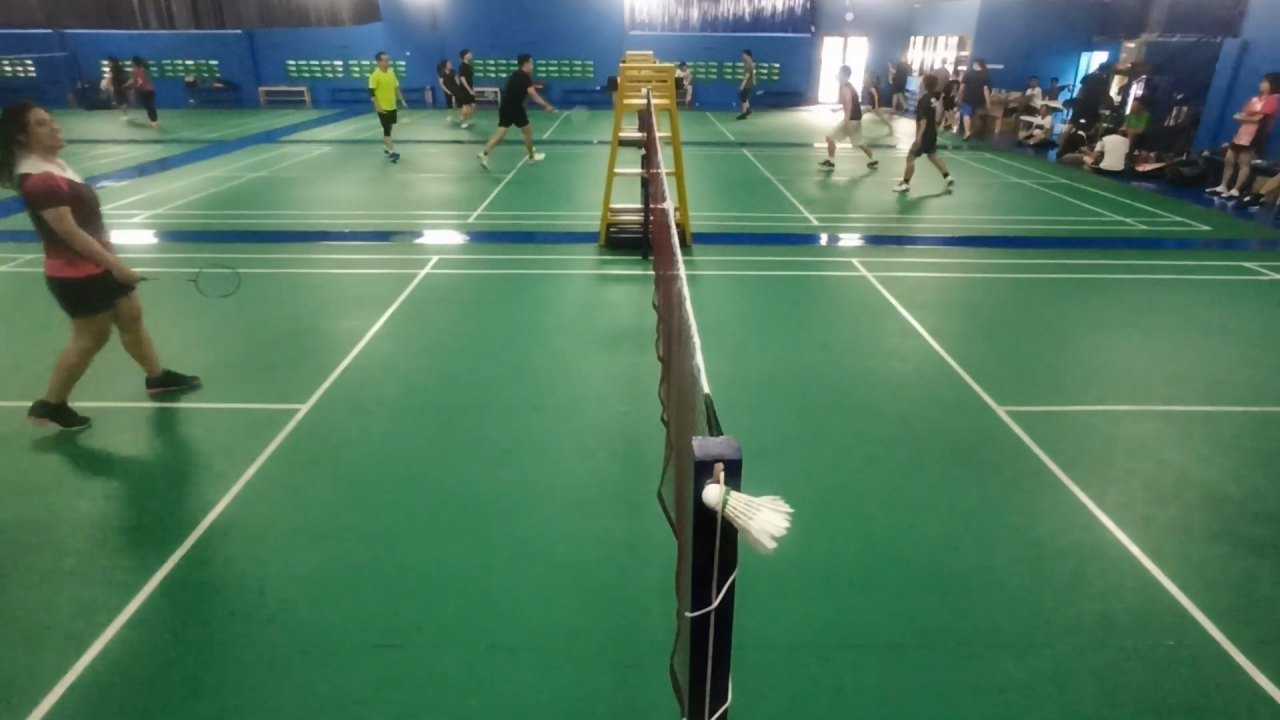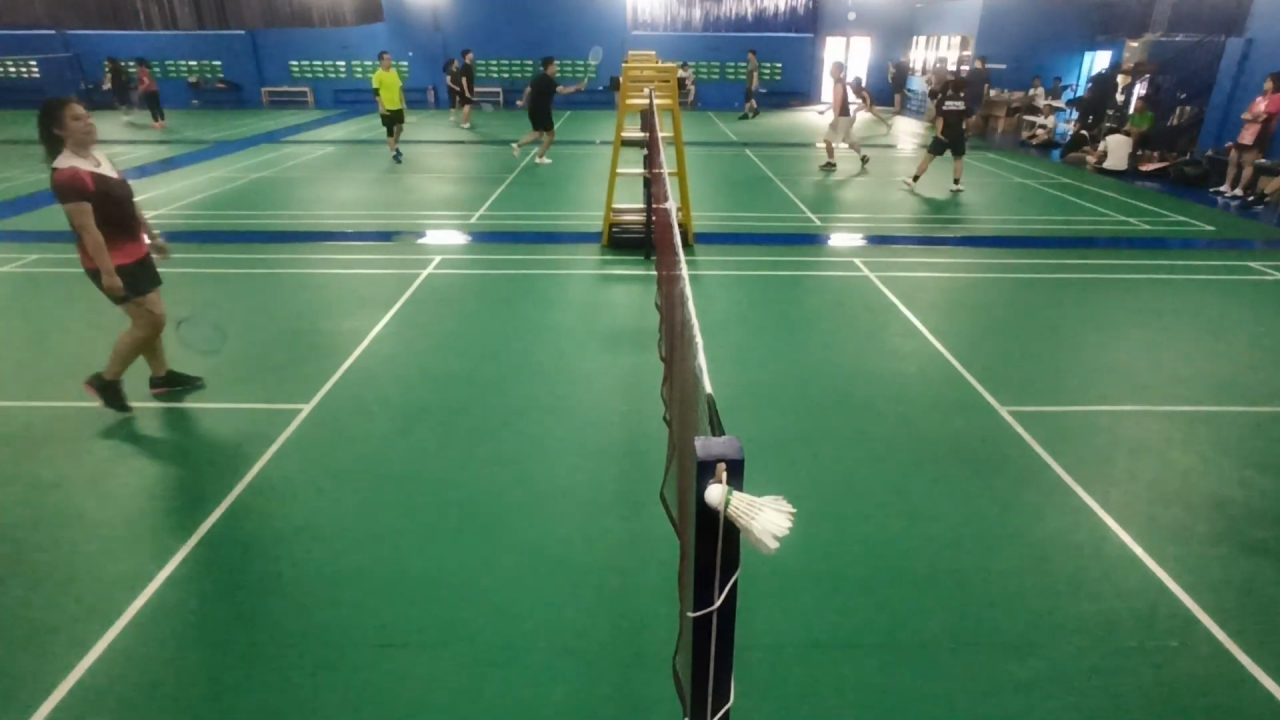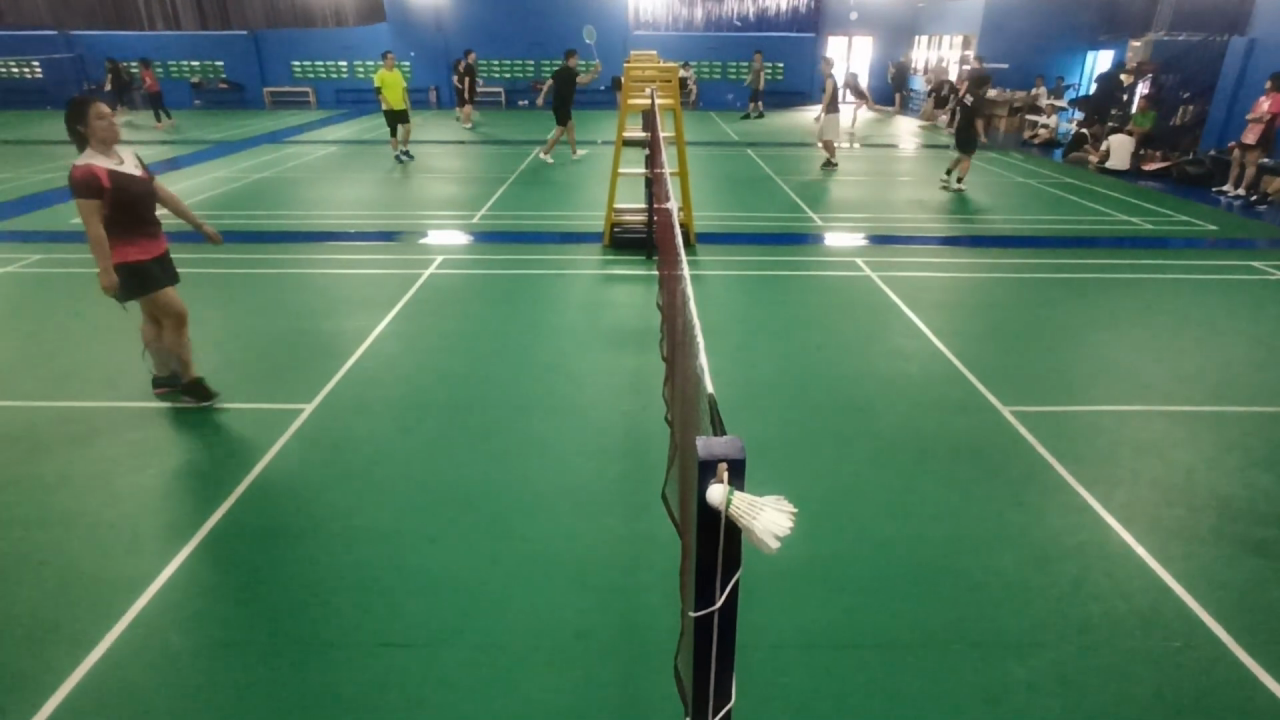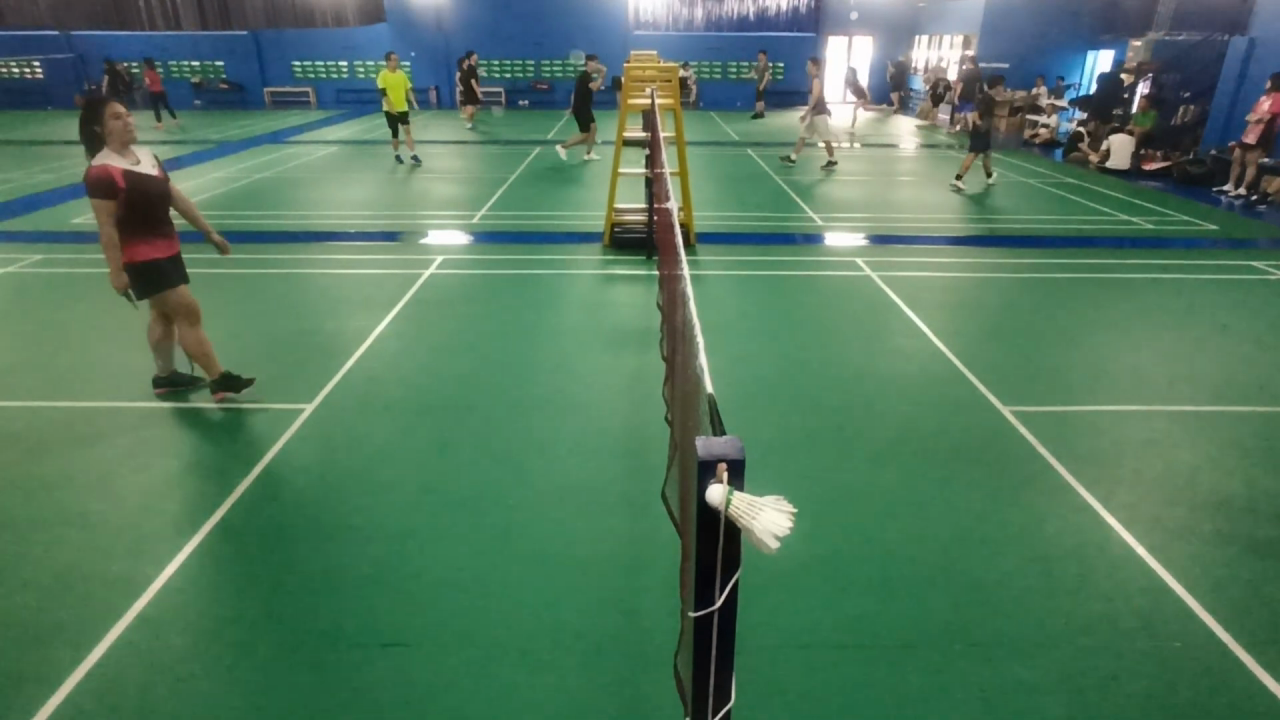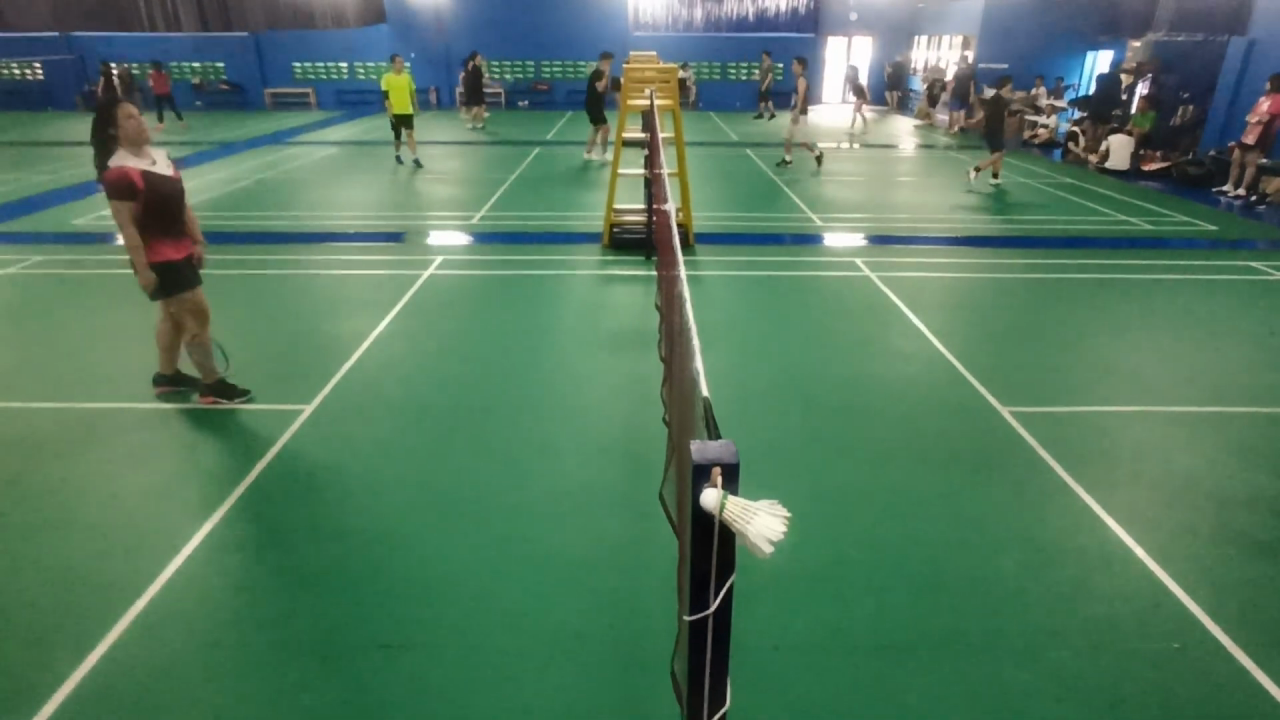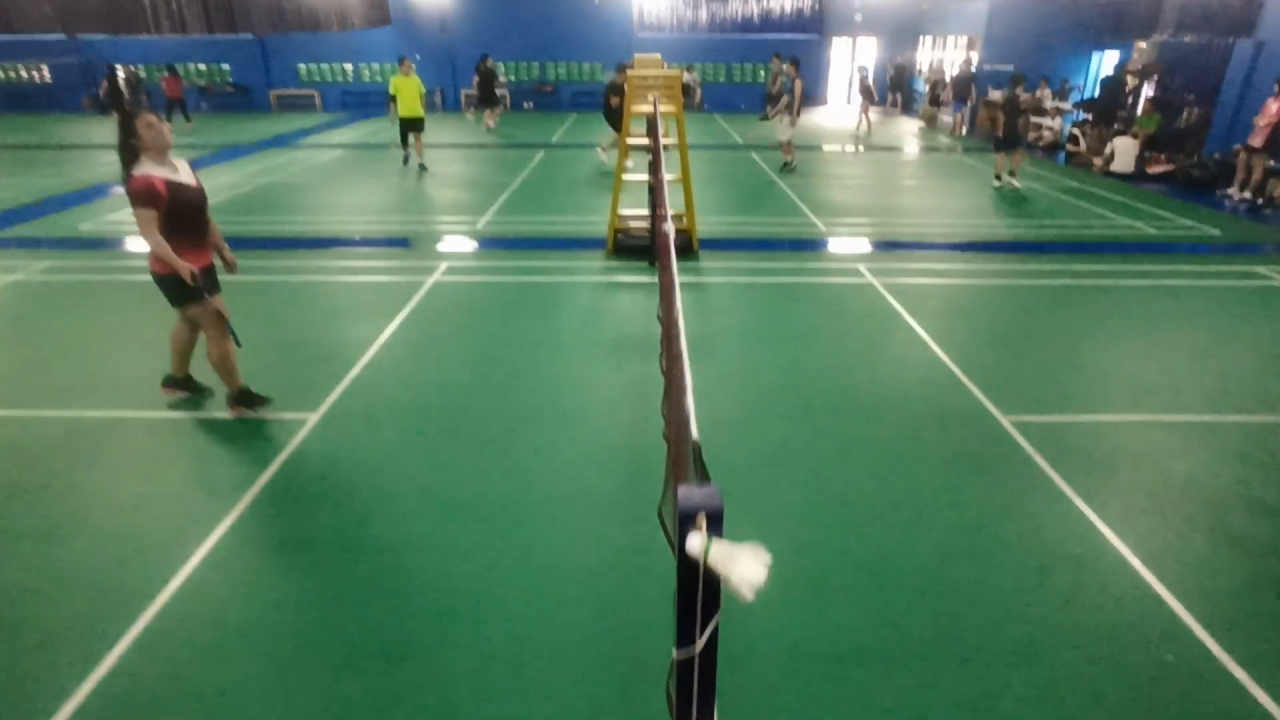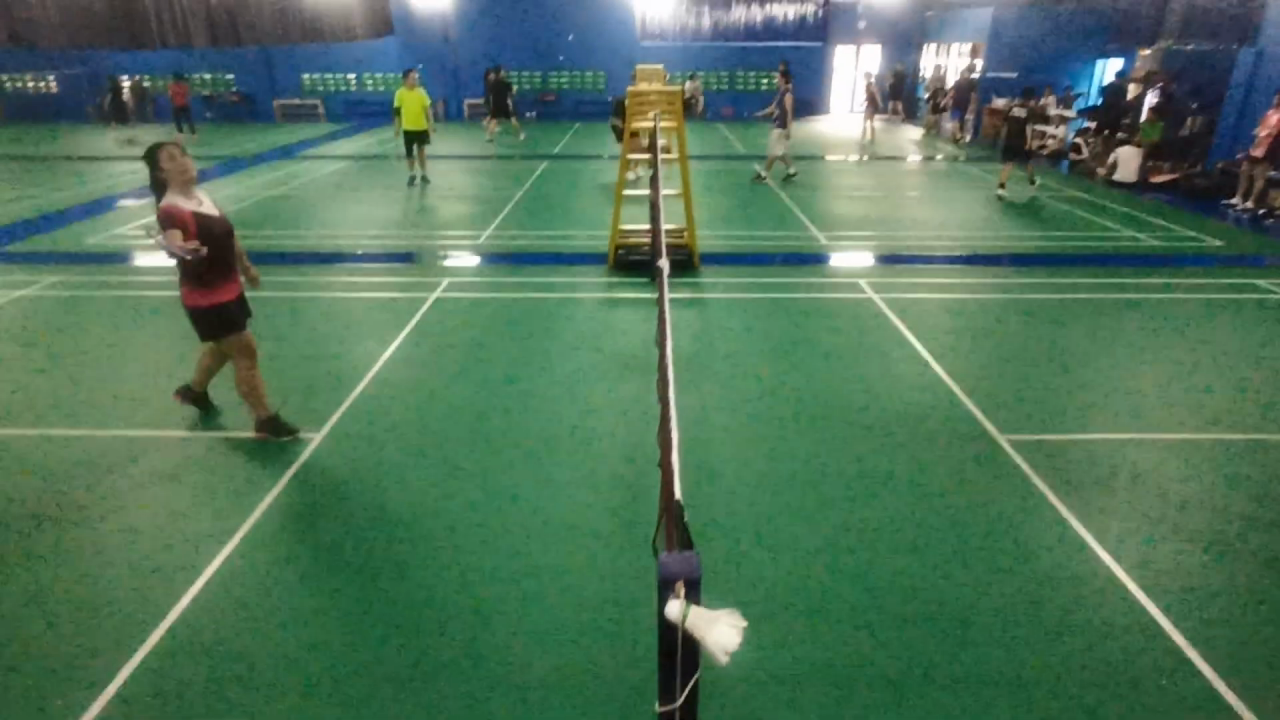
dt=0.2s
person 1, frame 1
left shoulder: (56, 164)
right shoulder: (40, 182)
right elbow: (70, 232)
left wrist: (110, 257)
right wrist: (115, 264)
left hip: (96, 266)
right hip: (76, 275)
left knee: (132, 317)
right knee: (92, 337)
left ankle: (158, 376)
right ankle: (51, 405)
person 1, frame 2
left shoulder: (99, 158)
right shoulder: (68, 176)
left elbow: (127, 205)
right elbow: (87, 229)
left wrist: (152, 236)
right wrist: (107, 272)
left hip: (135, 252)
right hip: (112, 264)
left knee: (153, 316)
right knee: (150, 321)
left ankle: (162, 376)
right ankle: (107, 380)
person 1, frame 3
left shoulder: (130, 157)
right shoulder: (85, 173)
left elbow: (162, 195)
right elbow: (94, 227)
left wrist: (199, 225)
right wrist: (105, 271)
left hip: (154, 250)
right hip: (128, 261)
left knee: (156, 315)
right knee: (176, 314)
left ankle: (164, 376)
right ankle: (189, 382)
person 1, frame 4
left shoulder: (147, 157)
right shoulder: (101, 173)
left elbow: (176, 198)
right elbow: (107, 227)
left wrist: (210, 232)
right wrist: (116, 271)
left hip: (167, 250)
right hip: (142, 259)
left knee: (164, 313)
right knee: (189, 314)
left ankle: (165, 376)
right ankle: (220, 380)
person 1, frame 5
left shoulder: (161, 157)
right shoulder: (118, 173)
left elbow: (182, 206)
right elbow: (126, 227)
left wrist: (199, 242)
right wrist: (142, 269)
left hip: (180, 251)
right hip: (157, 259)
left knee: (174, 313)
right knee: (198, 315)
left ankle: (167, 375)
right ankle: (212, 385)
person 1, frame 6
left shoulder: (183, 165)
right shoulder: (142, 181)
left elbow: (204, 213)
right elbow: (150, 232)
left wrist: (223, 248)
right wrist: (178, 264)
left hip: (200, 260)
right hip: (176, 270)
left knee: (191, 319)
right knee: (217, 325)
left ankle: (177, 377)
right ankle: (238, 394)
person 1, frame 7
left shoulder: (203, 198)
right shoulder: (170, 210)
left elbow: (227, 239)
right elbow: (173, 244)
left wrist: (246, 266)
right wrist: (186, 249)
left hip: (229, 290)
right hip: (206, 300)
left knee: (222, 346)
right knee: (246, 354)
left ankle: (194, 390)
right ankle: (265, 420)
